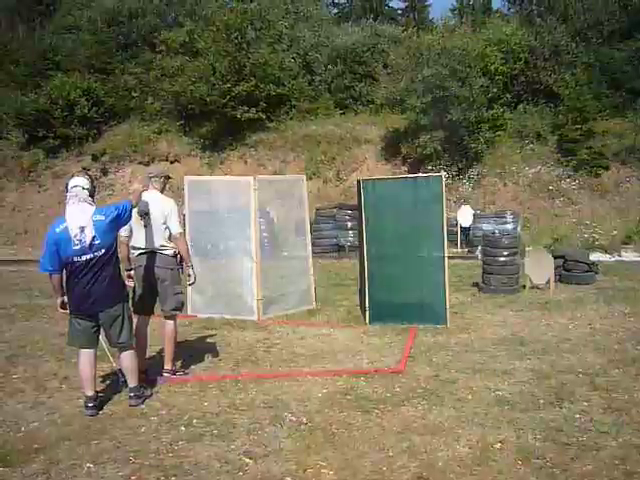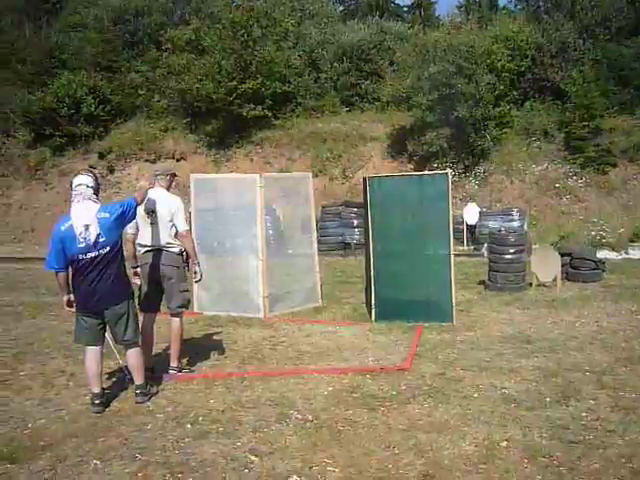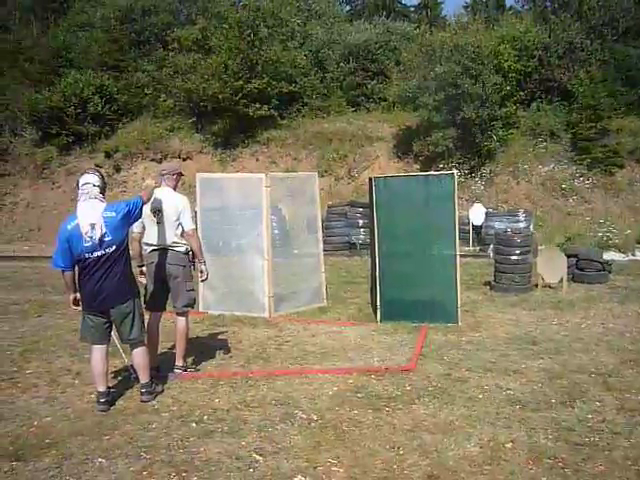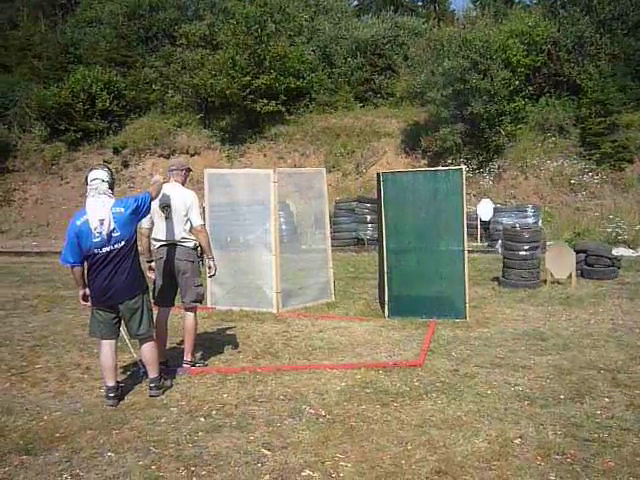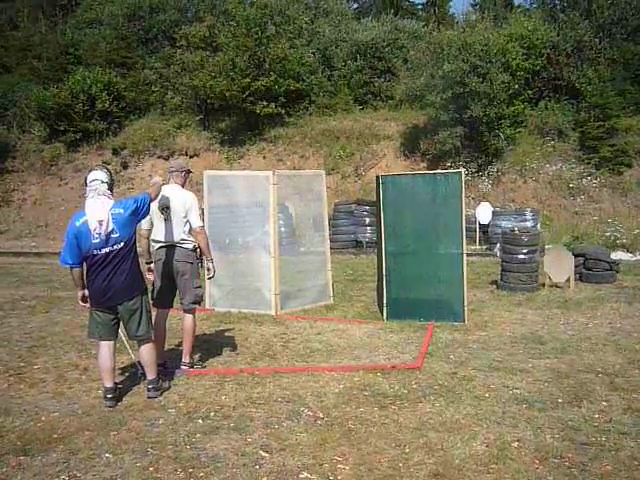
dt=0.4s
person 1, frame 1
left shoulder: (56, 229)
right shoulder: (107, 216)
left elbow: (54, 270)
right elbow: (132, 203)
left wrist: (60, 295)
right wrist: (137, 190)
left hip: (80, 301)
right hip: (112, 297)
left knee: (86, 349)
right knee: (125, 344)
left ankle: (90, 400)
right ankle: (135, 391)
person 1, frame 2
left shoulder: (62, 227)
right shoulder: (112, 213)
left elbow: (60, 269)
right elbow: (137, 200)
left wrist: (66, 293)
right wrist: (144, 187)
left hip: (86, 298)
right hip: (117, 294)
left knee: (92, 346)
right knee: (131, 342)
left ankle: (97, 398)
right ankle: (141, 389)
person 1, frame 3
left shoulder: (68, 225)
right shoulder: (117, 212)
left elbow: (66, 268)
right elbow: (143, 199)
left wrist: (72, 292)
right wrist: (150, 186)
left hip: (91, 297)
right hip: (123, 293)
left knee: (98, 345)
right knee: (136, 341)
left ankle: (102, 396)
right ankle: (146, 387)
person 1, frame 4
left shoulder: (77, 221)
right shoulder: (127, 208)
left elbow: (75, 263)
right elbow: (152, 194)
left wrist: (82, 287)
right wrist: (158, 182)
left hip: (101, 292)
right hip: (132, 288)
left knee: (107, 340)
right knee: (145, 336)
left ankle: (112, 391)
right ankle: (155, 382)
person 1, frame 5
left shoulder: (77, 222)
right shoulder: (126, 209)
left elbow: (74, 264)
right elbow: (151, 196)
left wrist: (81, 289)
right wrist: (157, 183)
left hip: (99, 293)
right hip: (131, 289)
left knee: (105, 342)
right knee: (144, 337)
left ankle: (109, 392)
right ankle: (153, 384)
person 2, frame 1
right shoulder: (167, 203)
left elbow: (124, 240)
right elbow: (178, 237)
left wrist: (128, 268)
right wrist: (189, 265)
left hip: (141, 262)
right hip: (164, 261)
left knee: (142, 317)
right knee: (170, 316)
left ankle: (141, 367)
right ankle: (169, 366)
person 2, frame 2
right shoulder: (173, 200)
left elbow: (130, 238)
right elbow: (184, 234)
left wrist: (134, 265)
right wrist: (195, 262)
left hip: (147, 259)
right hip: (170, 258)
left knee: (148, 315)
right knee: (176, 313)
left ankle: (147, 364)
right ankle: (175, 364)
person 2, frame 3
right shoulder: (179, 200)
left elbow: (136, 237)
right elbow: (190, 233)
left wrist: (140, 264)
right wrist: (201, 261)
left hip: (153, 258)
right hip: (176, 257)
left knee: (154, 314)
right knee: (181, 312)
left ankle: (153, 363)
right ankle: (180, 363)
person 2, frame 4
right shoulder: (188, 195)
left elbow: (144, 233)
right elbow: (199, 229)
left wrist: (149, 260)
right wrist: (210, 257)
left hip: (162, 254)
right hip: (185, 253)
left knee: (163, 309)
right knee: (190, 308)
left ankle: (161, 358)
right ankle: (188, 358)
person 2, frame 5
left shoulder: (153, 198)
right shoulder: (187, 197)
left elbow: (144, 234)
right elbow: (198, 231)
left wrist: (148, 261)
right wrist: (209, 259)
left hip: (161, 255)
right hip: (184, 254)
left knee: (161, 310)
right knee: (189, 310)
left ankle: (159, 360)
right ankle: (186, 360)
